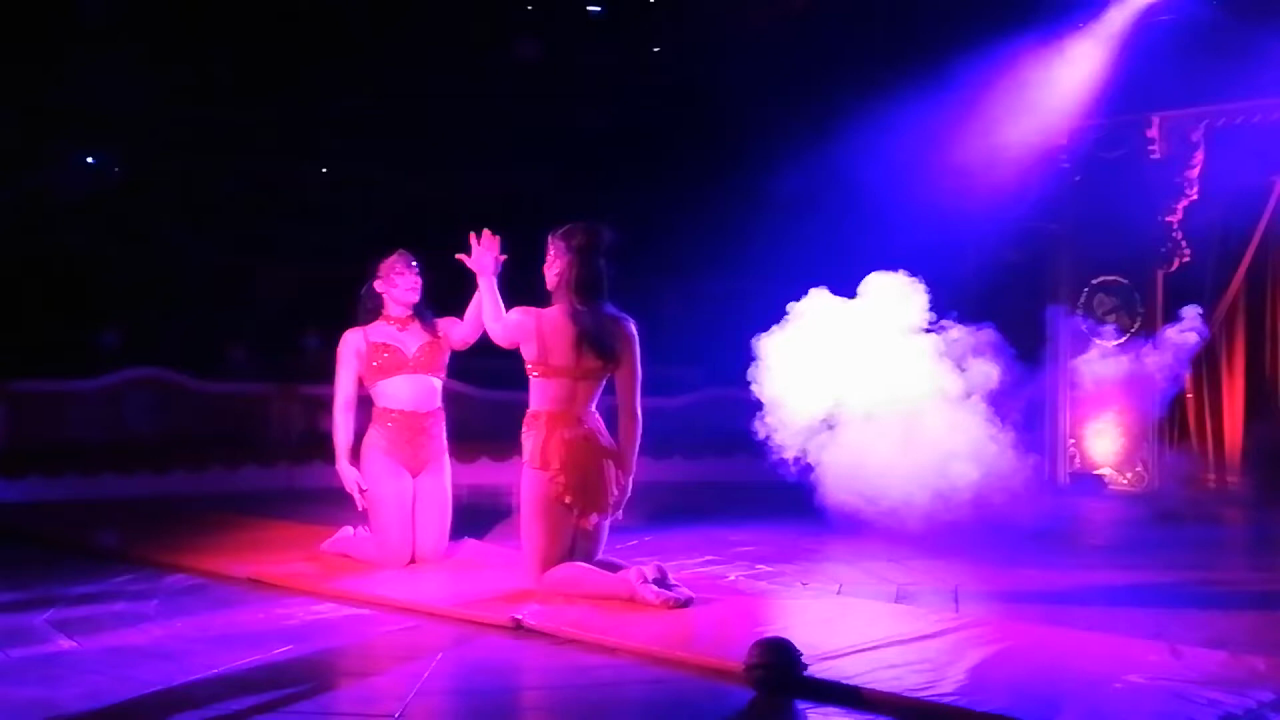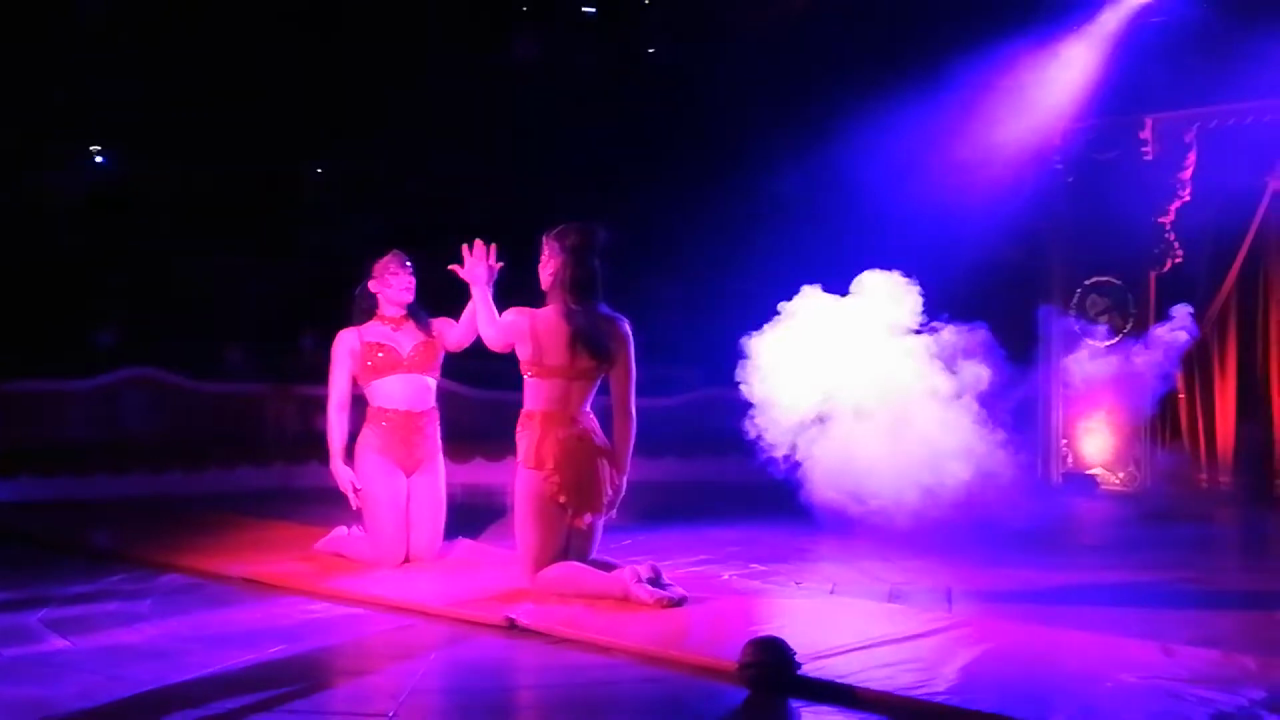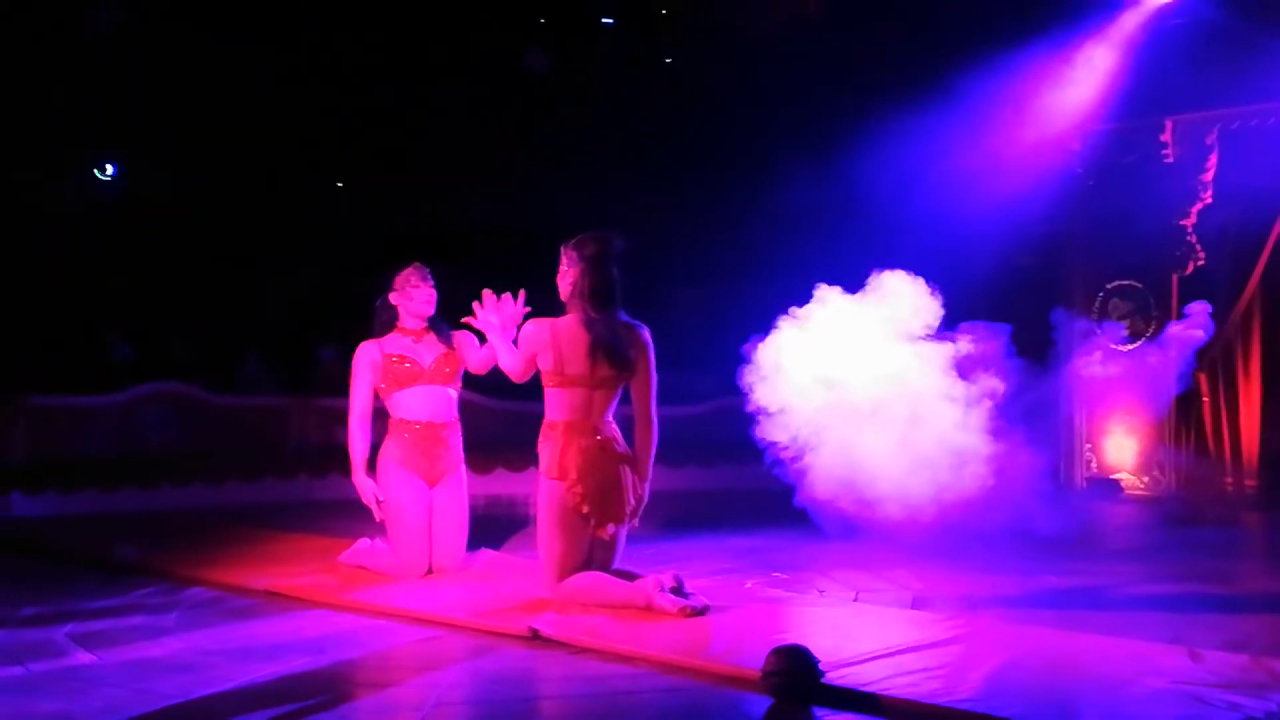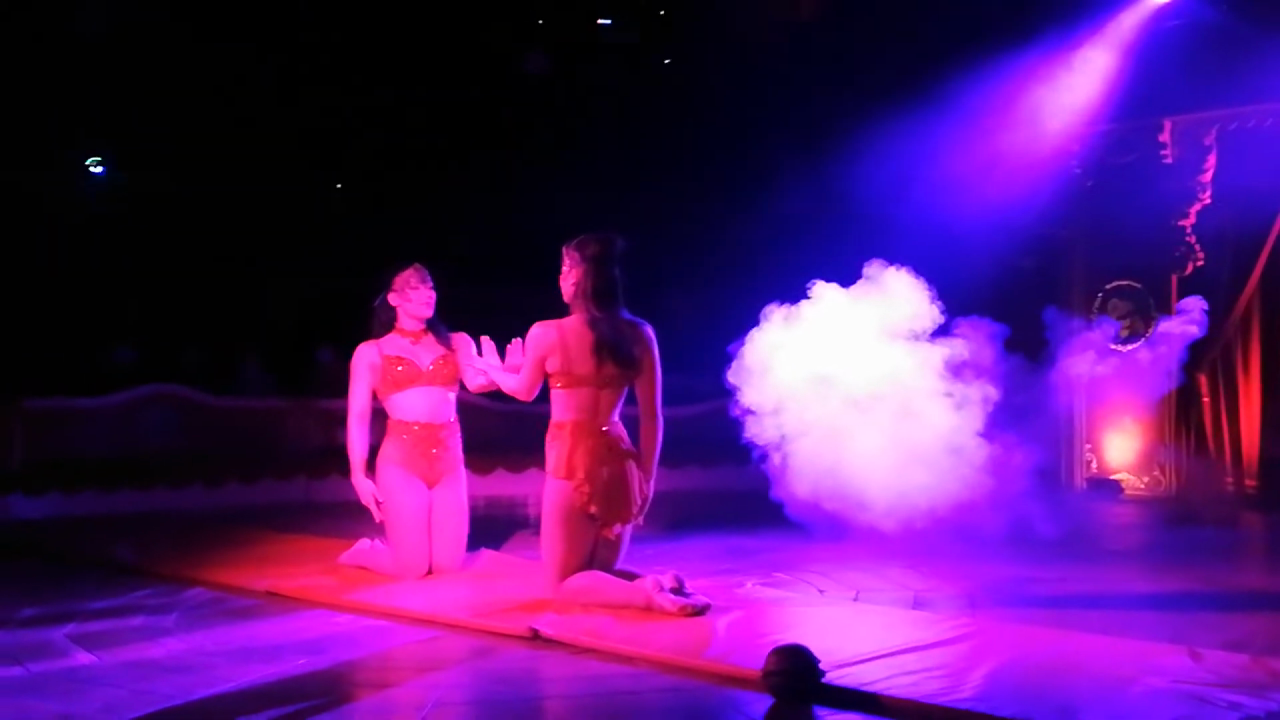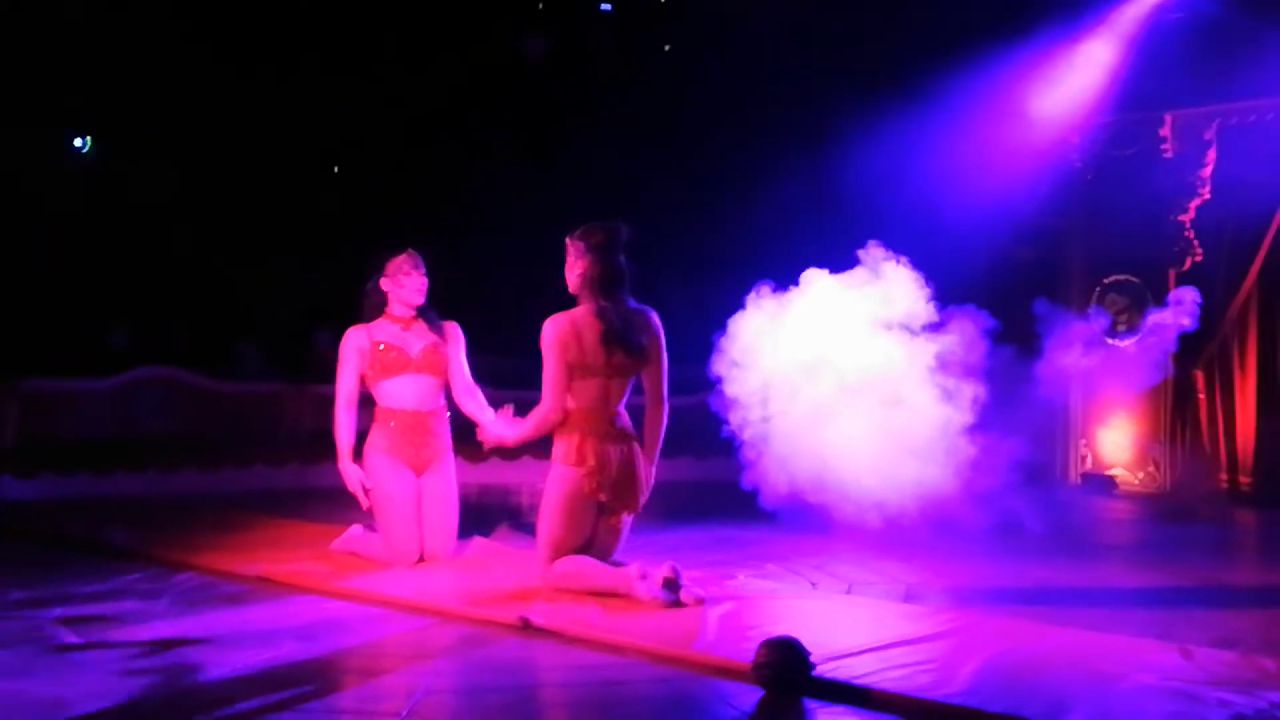
dt=0.4s
person 1, frame 1
left shoulder: (527, 320)
right shoulder: (621, 328)
left elbow: (498, 332)
right elbow: (631, 412)
left wrist: (486, 278)
right wrist: (625, 472)
left hip: (549, 452)
right hip: (597, 452)
left knee: (546, 572)
right knee: (584, 562)
left ankle: (629, 585)
right ankle: (645, 574)
person 1, frame 2
left shoulder: (520, 321)
right shoulder: (615, 328)
left elbow: (493, 339)
right elbow: (625, 412)
left wrist: (480, 286)
right wrist: (619, 472)
left hip: (544, 452)
right hip: (591, 451)
left knee: (540, 572)
right knee: (578, 562)
left ankle: (622, 583)
right ankle: (636, 574)
person 1, frame 3
left shoulder: (540, 331)
right shoulder: (635, 336)
left elbow: (517, 373)
right elbow: (647, 420)
left wrist: (497, 333)
right wrist: (641, 480)
left hip: (566, 463)
right hip: (613, 461)
left knee: (563, 583)
right knee: (600, 572)
left ankle: (645, 594)
right ankle: (660, 583)
person 1, frame 4
left shoulder: (546, 334)
right shoulder: (640, 335)
left elbow: (523, 391)
right elbow: (652, 418)
left wrist: (493, 367)
right wrist: (646, 477)
left hip: (571, 463)
right hip: (619, 463)
left knee: (564, 582)
right knee: (600, 573)
left ankle: (648, 593)
right ankle: (661, 584)
person 1, frame 5
left shoulder: (560, 328)
right shoulder: (646, 322)
left elbow: (552, 411)
right elbow: (659, 405)
left wrist: (507, 432)
right wrist: (647, 463)
left hip: (580, 453)
right hip: (625, 454)
left knee: (555, 565)
right knee: (588, 563)
left ankle: (634, 582)
right ankle: (655, 577)
person 2, frame 1
left shoulder: (441, 328)
right shoulder: (357, 338)
left elbow: (467, 335)
right elbow: (343, 405)
right wrist: (343, 462)
left hip: (433, 448)
right hip: (385, 447)
left knee: (430, 553)
right knee: (395, 555)
left ankle: (376, 532)
right ankle: (348, 539)
person 2, frame 2
left shoulder: (434, 329)
right shoulder: (351, 338)
left elbow: (462, 337)
right elbow: (337, 404)
right wrist: (338, 461)
left hip: (426, 447)
right hip: (377, 446)
left knee: (423, 552)
right knee: (388, 555)
left ankle: (364, 533)
right ankle: (341, 539)
person 2, frame 3
left shoulder: (456, 342)
right shoulder: (372, 351)
left elbow: (479, 364)
right elbow: (359, 417)
right wrist: (359, 474)
left hip: (449, 458)
right hip: (400, 458)
left knee: (448, 565)
right knee: (410, 567)
left ankle: (396, 543)
right ankle: (363, 551)
person 2, frame 4
left shoulder: (457, 343)
right shoulder: (370, 352)
left elbow: (476, 381)
right elbow: (357, 419)
right wrist: (358, 475)
left hip: (448, 459)
right hip: (400, 460)
left knee: (448, 565)
right knee: (411, 567)
left ankle: (392, 545)
right ankle: (364, 552)
person 2, frame 5
left shoulder: (447, 332)
right shoulder: (360, 337)
left elbow: (463, 388)
right elbow: (345, 404)
left wrist: (492, 422)
right wrist: (346, 460)
left hip: (437, 447)
right hip: (388, 446)
left knee: (440, 552)
right knee: (403, 555)
left ankle: (384, 530)
right ankle: (357, 539)
